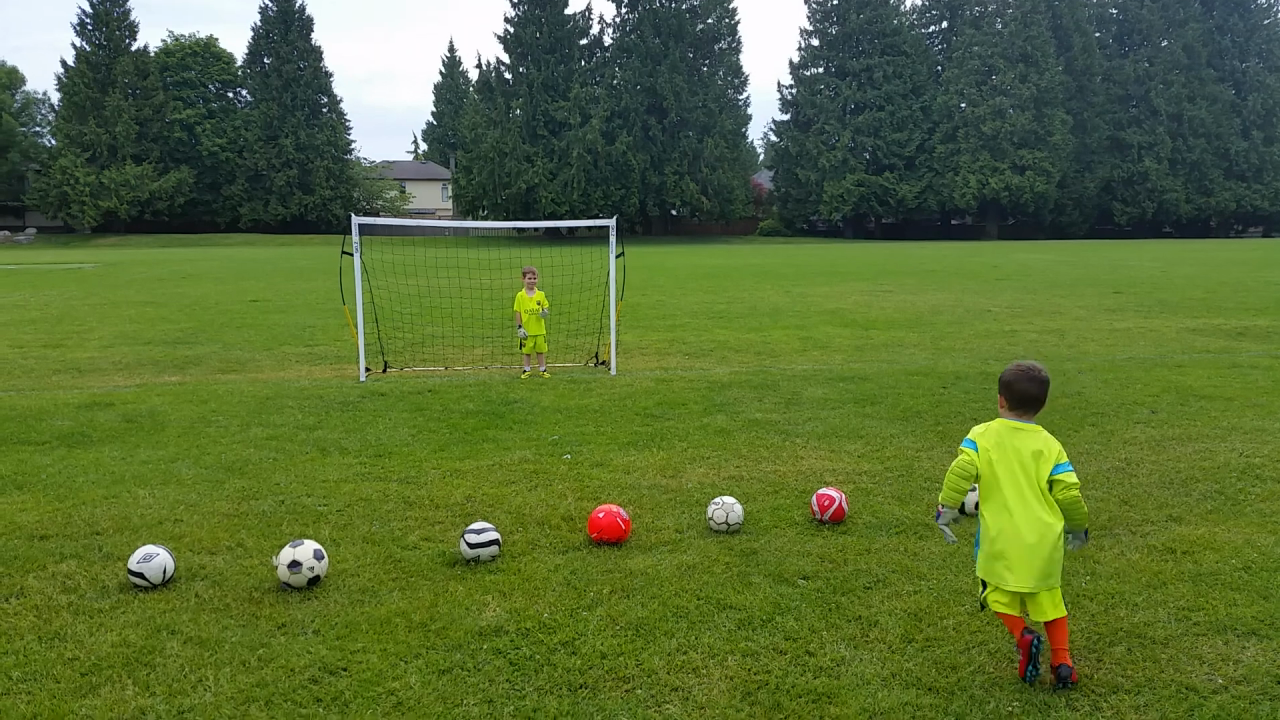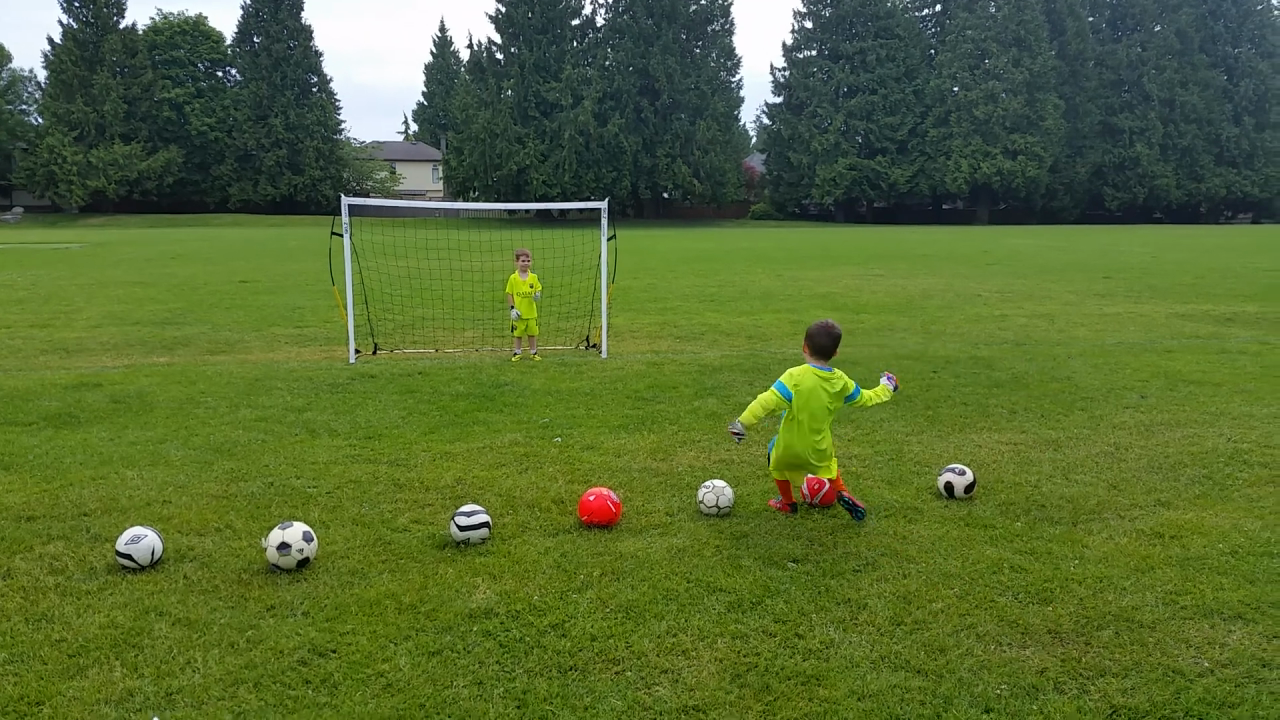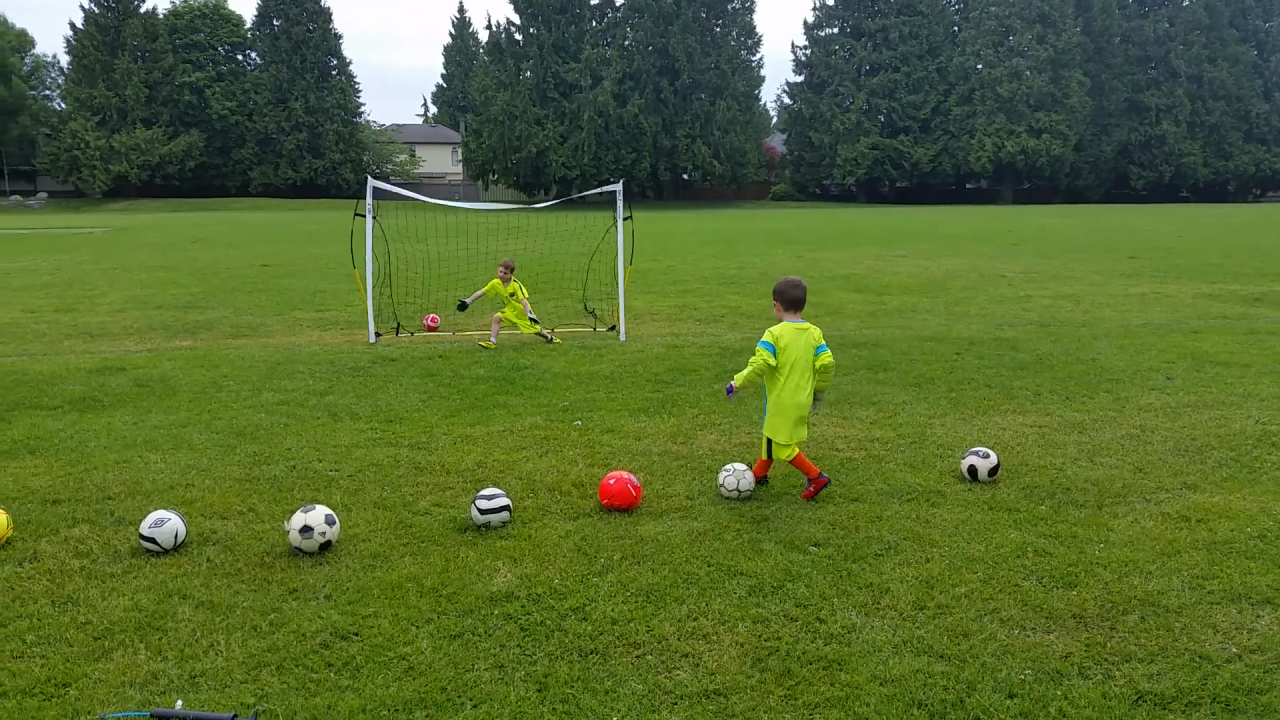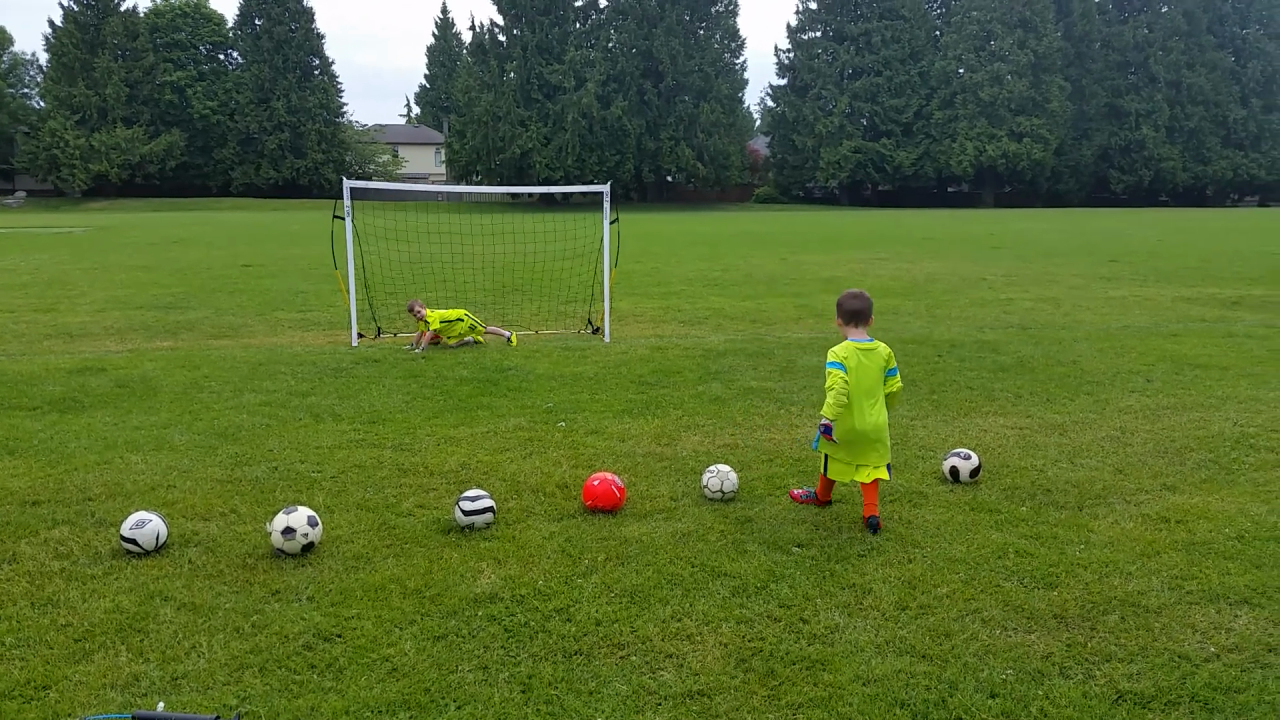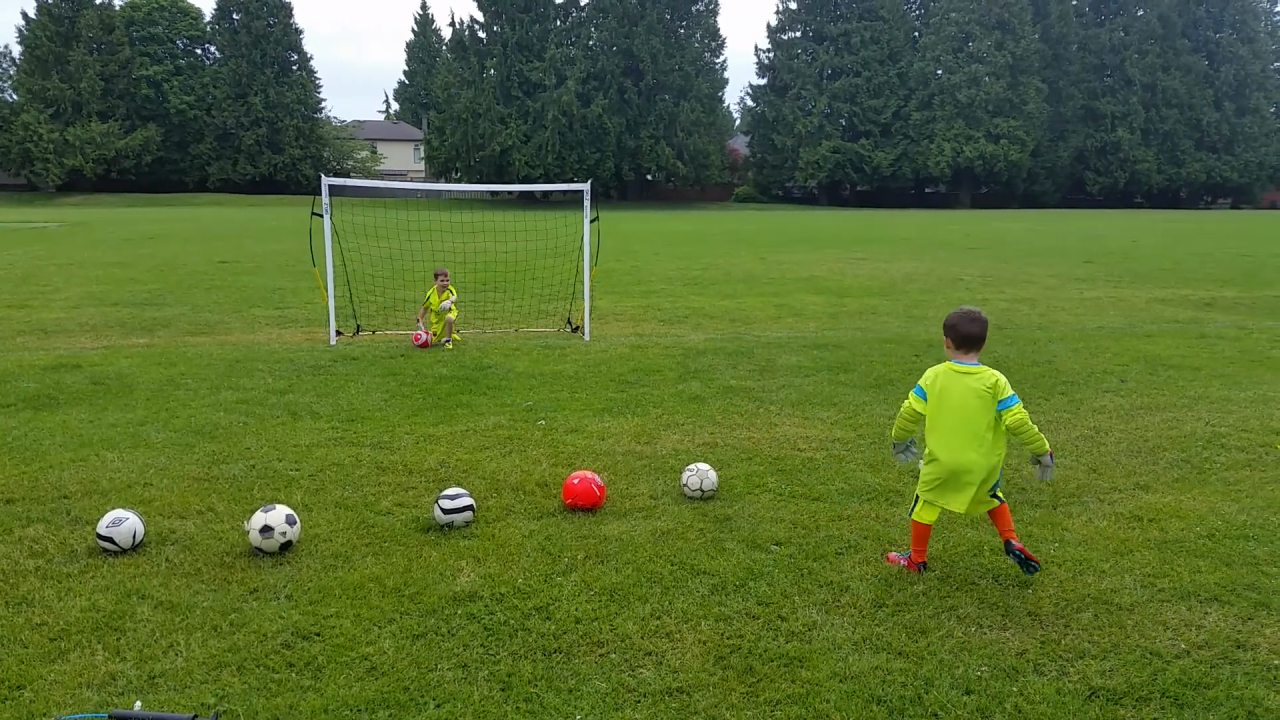
dt=0.7s
person 1, frame 1
left shoulder: (982, 435)
right shoulder: (1048, 444)
left elbow: (962, 472)
right elbow: (1069, 492)
left wrist: (946, 508)
right wrist: (1078, 526)
left hip: (1002, 538)
right hip: (1045, 537)
left knee: (1000, 598)
right knee: (1049, 597)
left ankle: (1024, 637)
right ankle: (1063, 663)
person 1, frame 2
left shoulder: (794, 376)
right shoulder: (840, 381)
left elbow: (769, 401)
right elbow: (865, 399)
left wrist: (743, 422)
right wrist: (886, 387)
left hip: (791, 446)
right hip: (818, 446)
left knee: (781, 466)
right knee: (829, 467)
left ankle: (787, 502)
right ankle: (843, 495)
person 1, frame 3
left shoulder: (775, 334)
right shoulder: (815, 333)
left elbow: (759, 366)
right elbow: (827, 364)
left wrist: (736, 383)
right wrist: (818, 391)
left hip: (783, 403)
right hip: (803, 402)
left knee: (782, 446)
right knee: (773, 440)
left ankle: (816, 477)
right ankle: (758, 474)
person 1, frame 4
left shoulder: (839, 353)
right shoulder: (884, 352)
left elbow: (837, 390)
right elbow: (894, 388)
left wrist: (828, 419)
left hip: (847, 426)
right hip: (876, 426)
left knee: (832, 458)
right knee: (868, 466)
left ankle: (823, 495)
right ankle: (871, 513)
person 1, frame 5
left shoulder: (934, 376)
right shoulder: (995, 381)
left elbow: (910, 412)
right elbow: (1018, 421)
left wrist: (900, 439)
right wrist: (1042, 450)
left hip: (942, 462)
right hip: (984, 464)
left knee: (926, 505)
right knee: (990, 495)
left ankle: (916, 559)
right ankle: (1012, 542)
